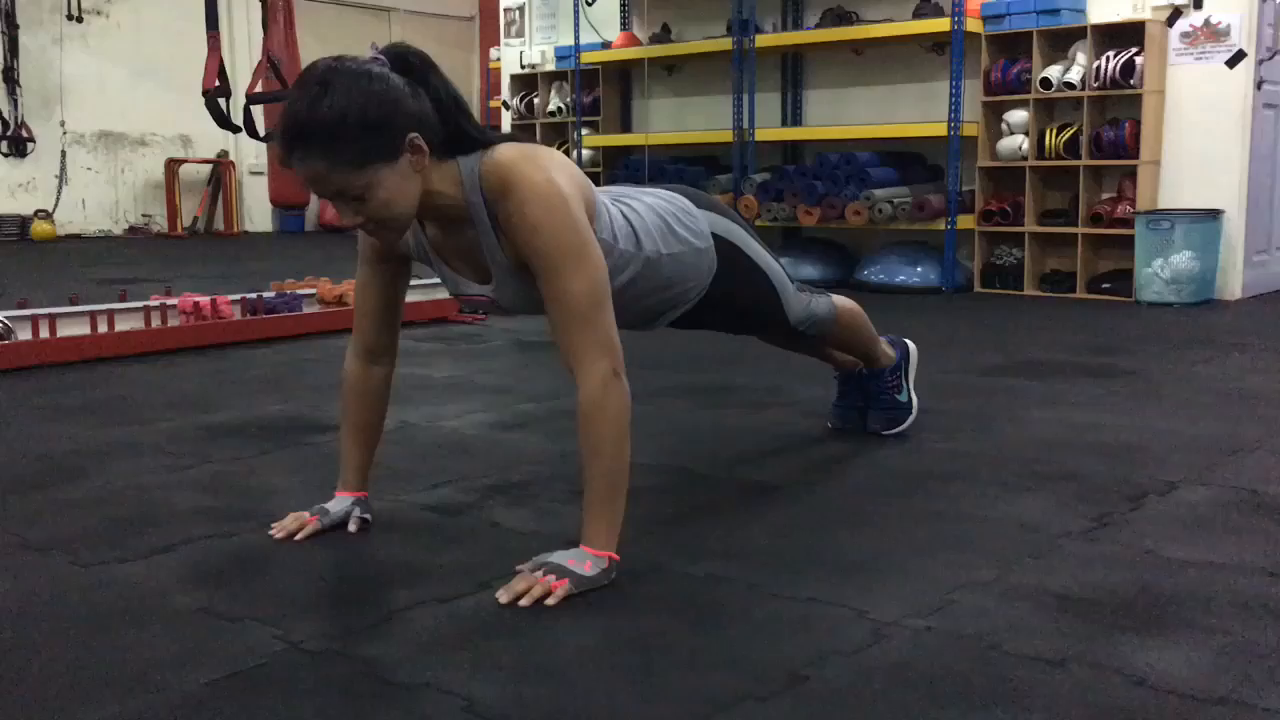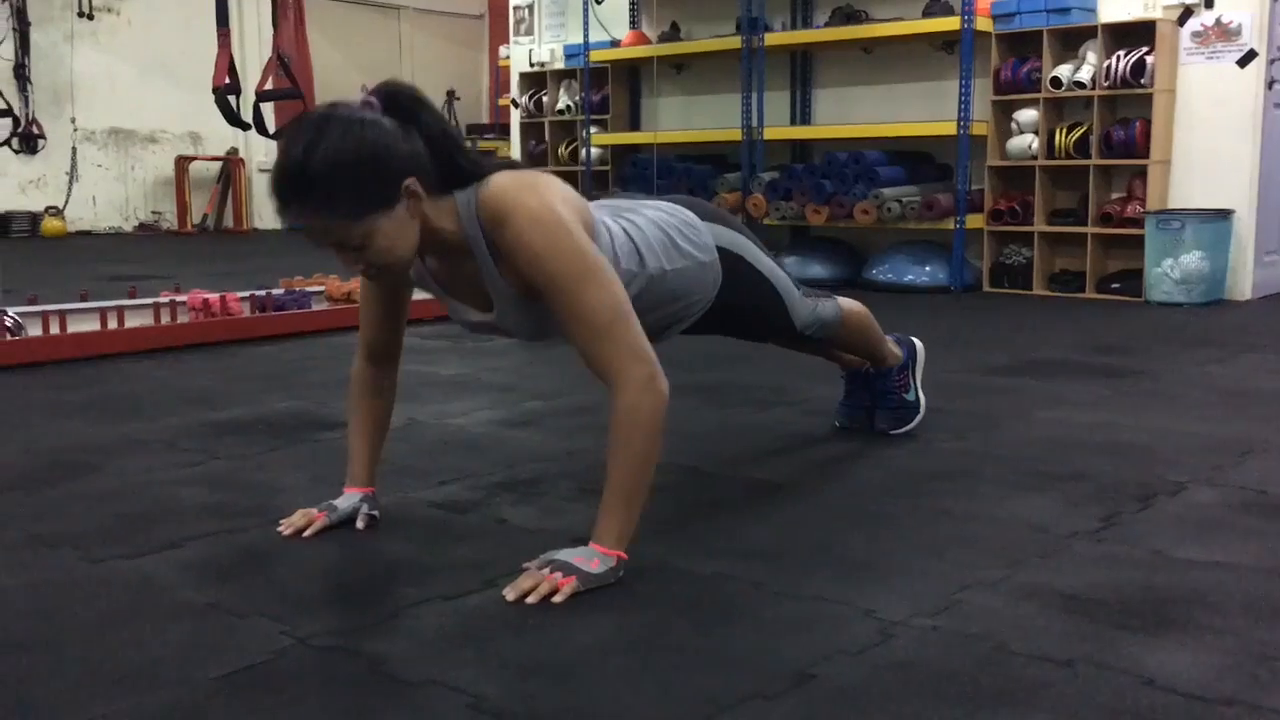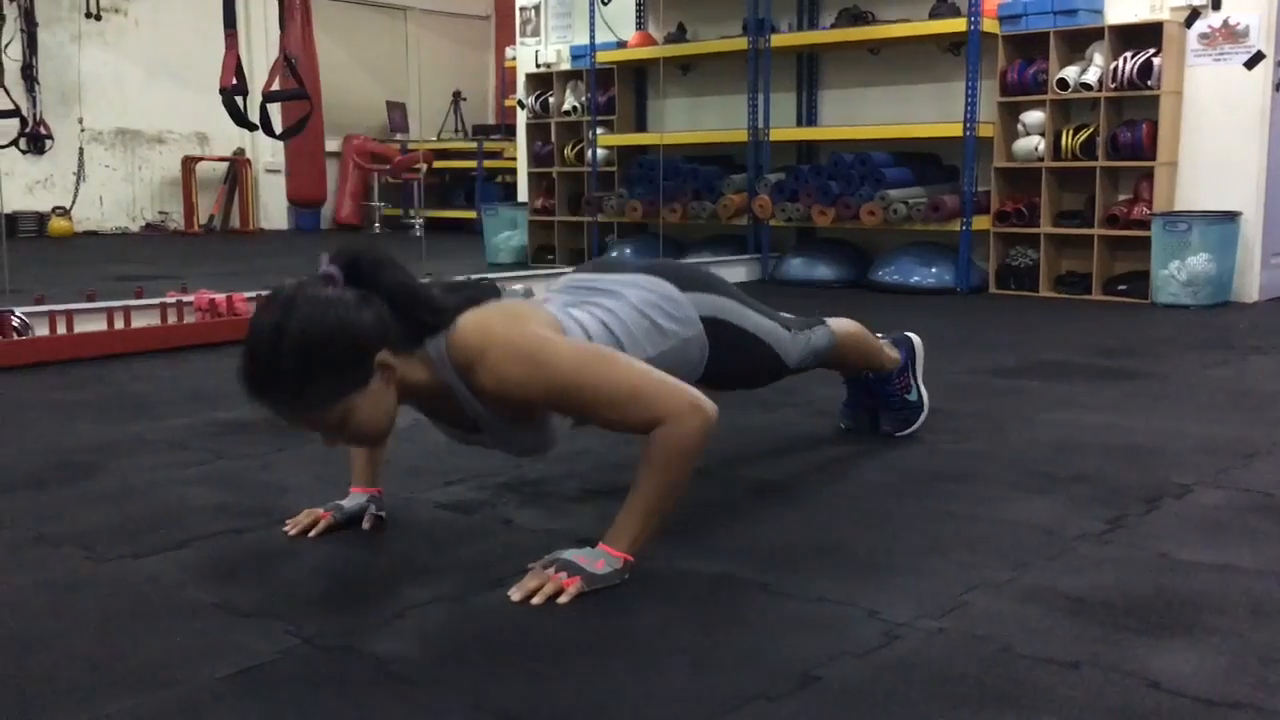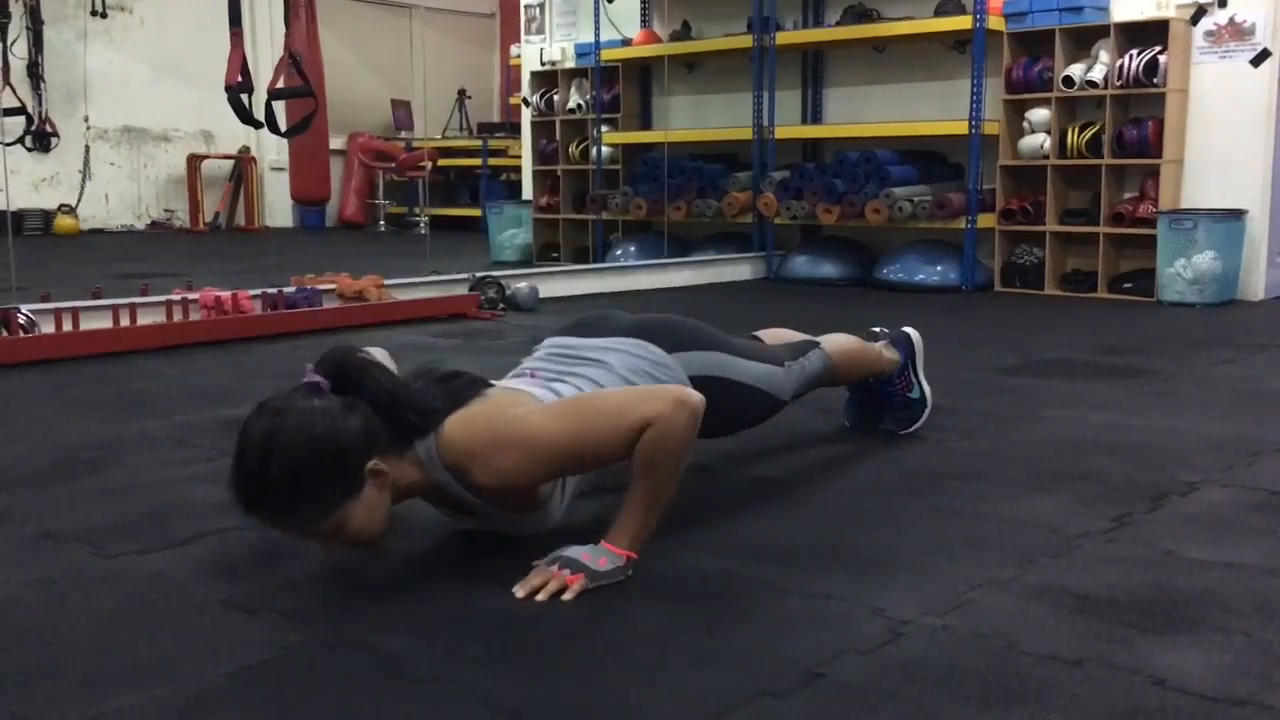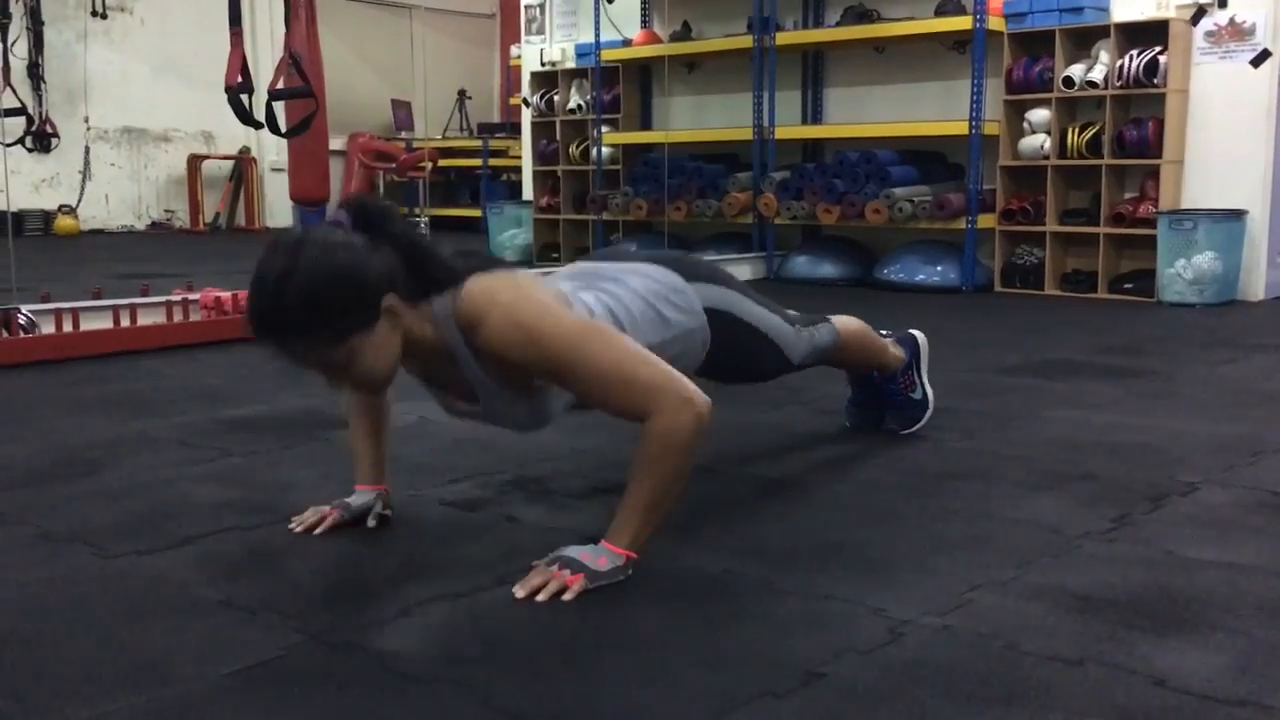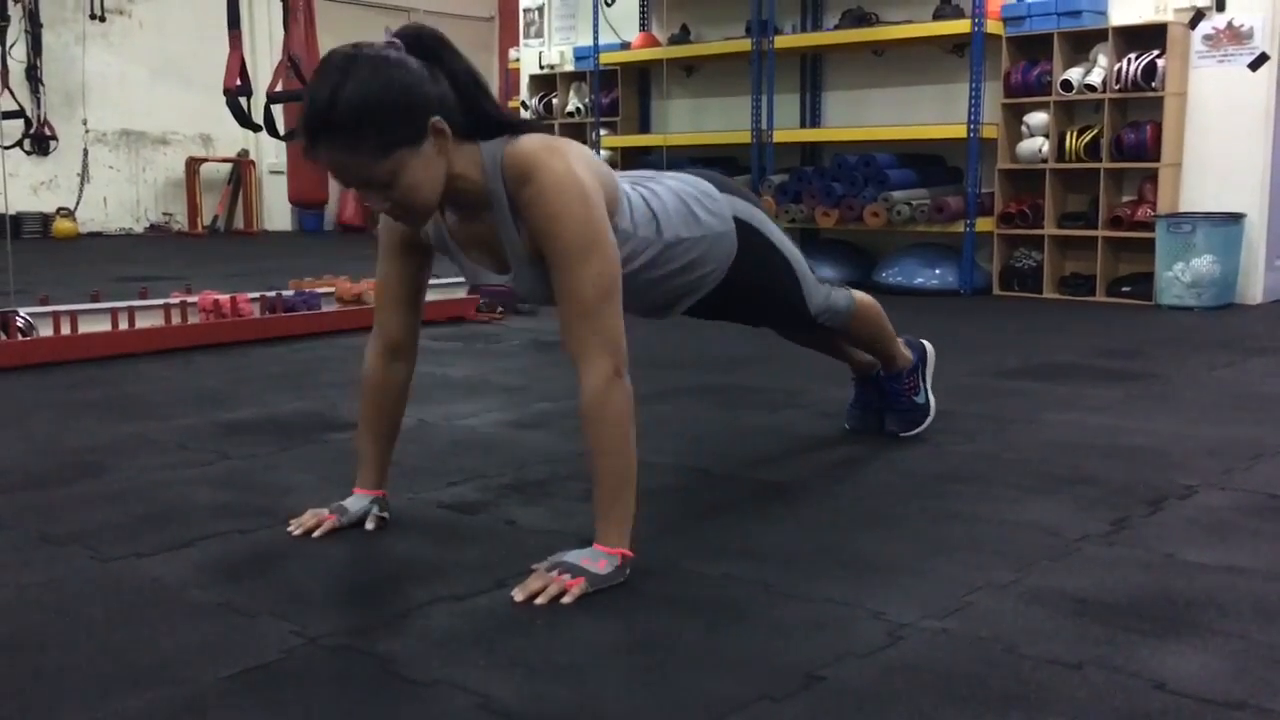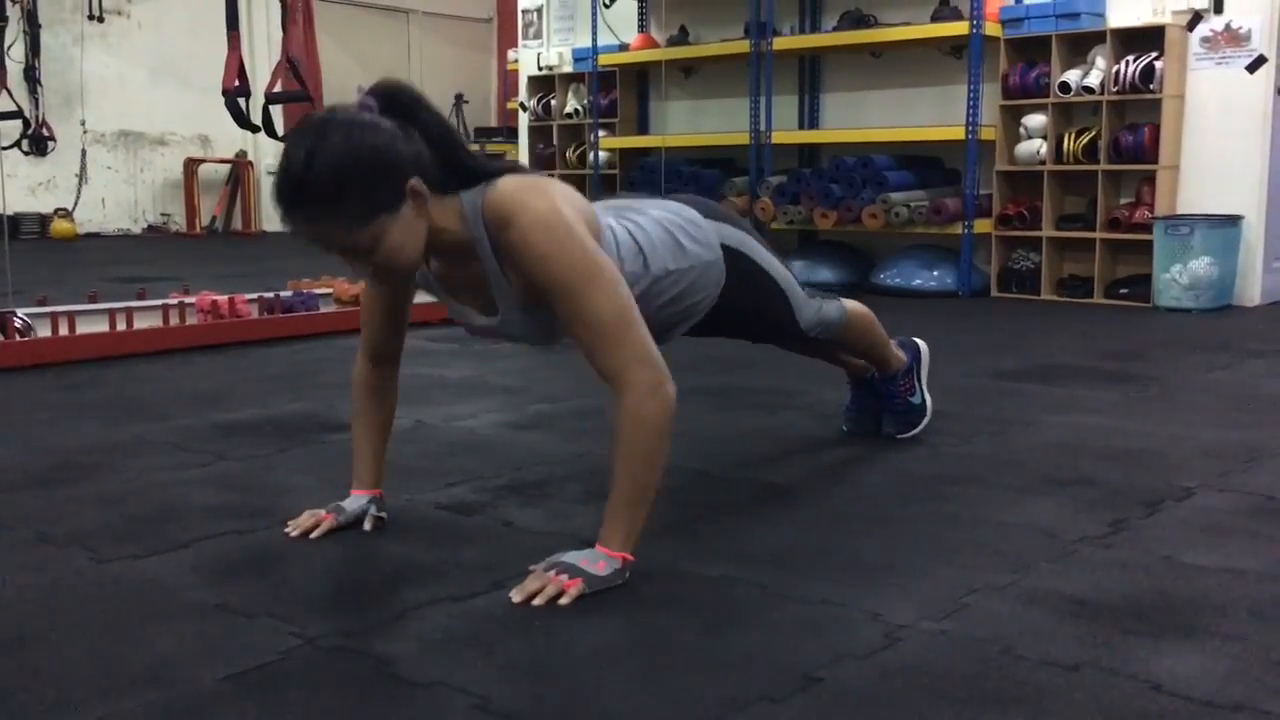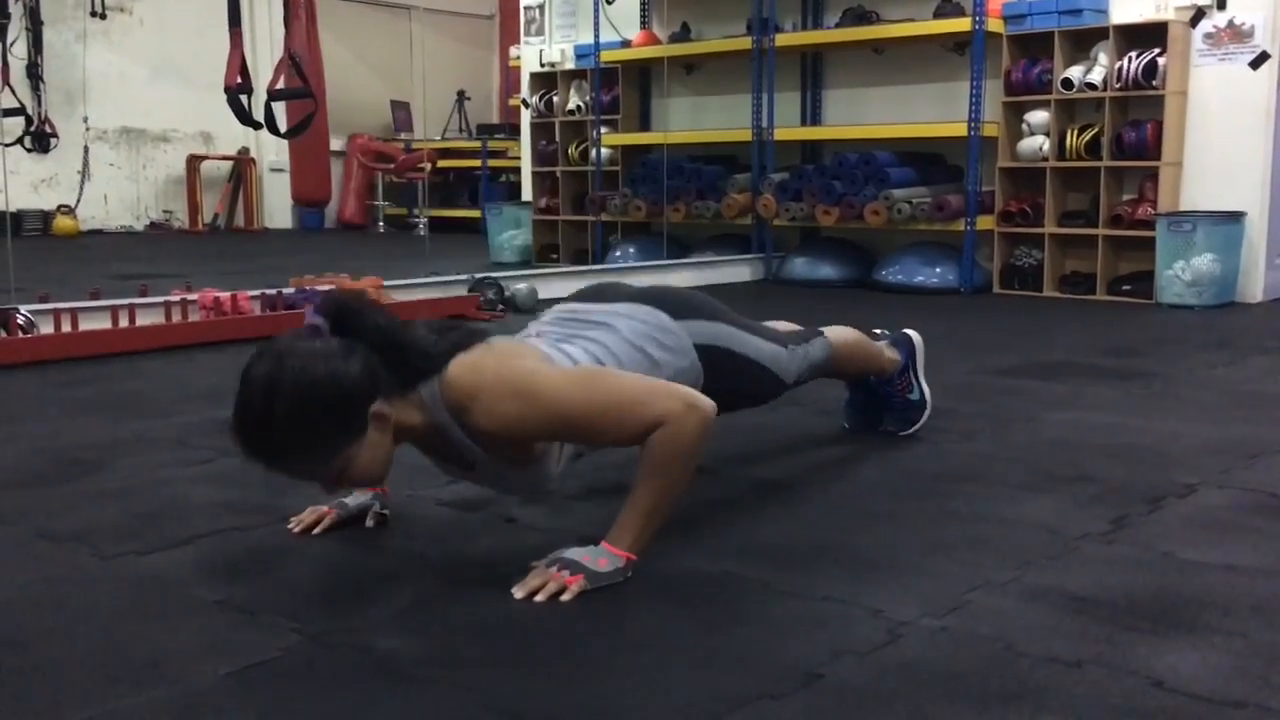
dt=0.3s
person 1, frame 1
left shoulder: (527, 188)
right shoulder: (391, 211)
left elbow: (600, 373)
right elbow: (369, 356)
left wrist: (596, 552)
right wrist: (349, 494)
left hip: (695, 247)
right hip: (638, 279)
left knee: (798, 317)
right knee: (779, 331)
left ankle: (887, 361)
right ankle: (853, 373)
person 1, frame 2
left shoulder: (526, 219)
right shoulder: (391, 227)
left elbow: (639, 383)
right elbow: (375, 361)
left wrist: (606, 550)
right wrist: (357, 489)
left hip: (698, 256)
right hip: (628, 245)
left knee: (805, 320)
right knee: (788, 334)
left ankle: (893, 358)
right ankle: (857, 370)
person 1, frame 3
left shoulder: (498, 359)
right shoulder: (383, 342)
left elbow: (691, 414)
left wrist: (614, 551)
right wrist: (362, 489)
left hip: (676, 318)
right hip: (598, 299)
left knee: (796, 348)
right knee: (777, 339)
left ankle: (892, 358)
right ankle: (867, 387)
person 1, frame 4
left shoulder: (486, 450)
right shoulder: (373, 422)
left elbow: (681, 409)
right elbow: (371, 358)
left wrist: (615, 551)
right wrist: (350, 512)
left hip: (672, 370)
right hip: (585, 352)
left knee: (791, 372)
right knee: (764, 353)
left ankle: (890, 354)
right ankle: (872, 355)
person 1, frame 5
left shoulder: (502, 318)
right shoulder: (381, 305)
left elbow: (684, 407)
right elbow: (369, 392)
left wrist: (617, 550)
right wrist: (368, 486)
left hip: (684, 311)
right hip: (609, 291)
left knee: (806, 346)
right knee: (793, 352)
left ankle: (896, 354)
right ankle: (864, 389)
person 1, frame 6
left shoulder: (547, 179)
right shoulder: (416, 202)
left elbow: (604, 370)
right elbow: (390, 349)
left wrist: (610, 552)
right wrist: (367, 491)
left hip: (715, 231)
right hip: (654, 257)
left knee: (817, 311)
right knee: (796, 329)
left ankle: (905, 363)
right ankle: (869, 376)
person 1, frame 7
left shoulder: (530, 223)
right shoulder: (399, 226)
left elbow: (646, 386)
right elbow: (375, 360)
left wrist: (612, 552)
right wrist: (366, 488)
left hip: (701, 255)
right hip: (630, 240)
left knee: (805, 322)
right knee: (793, 338)
left ankle: (895, 372)
right ankle: (868, 380)
person 1, frame 8
left shoulder: (491, 395)
right shoulder: (376, 377)
left elbow: (690, 414)
left wrist: (615, 551)
right wrist: (363, 491)
left hip: (675, 345)
right hip: (593, 326)
left knee: (797, 363)
right knee: (771, 338)
left ankle: (890, 353)
right ankle: (874, 348)
